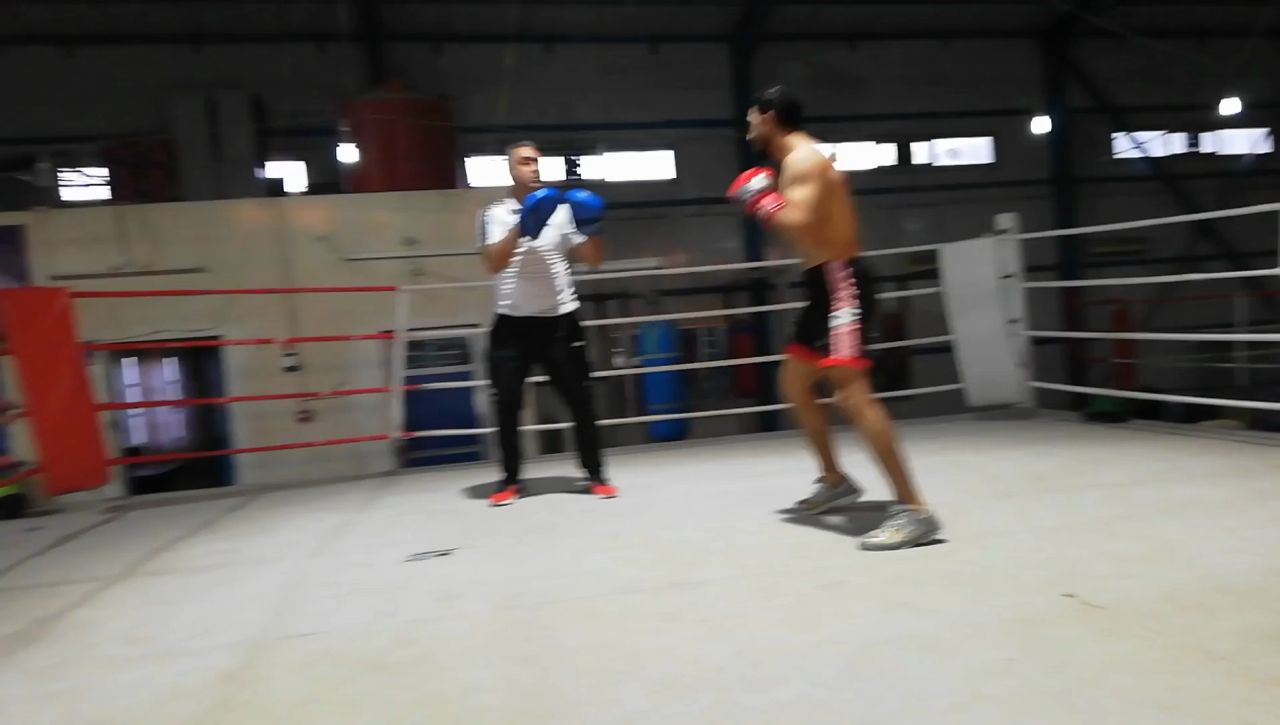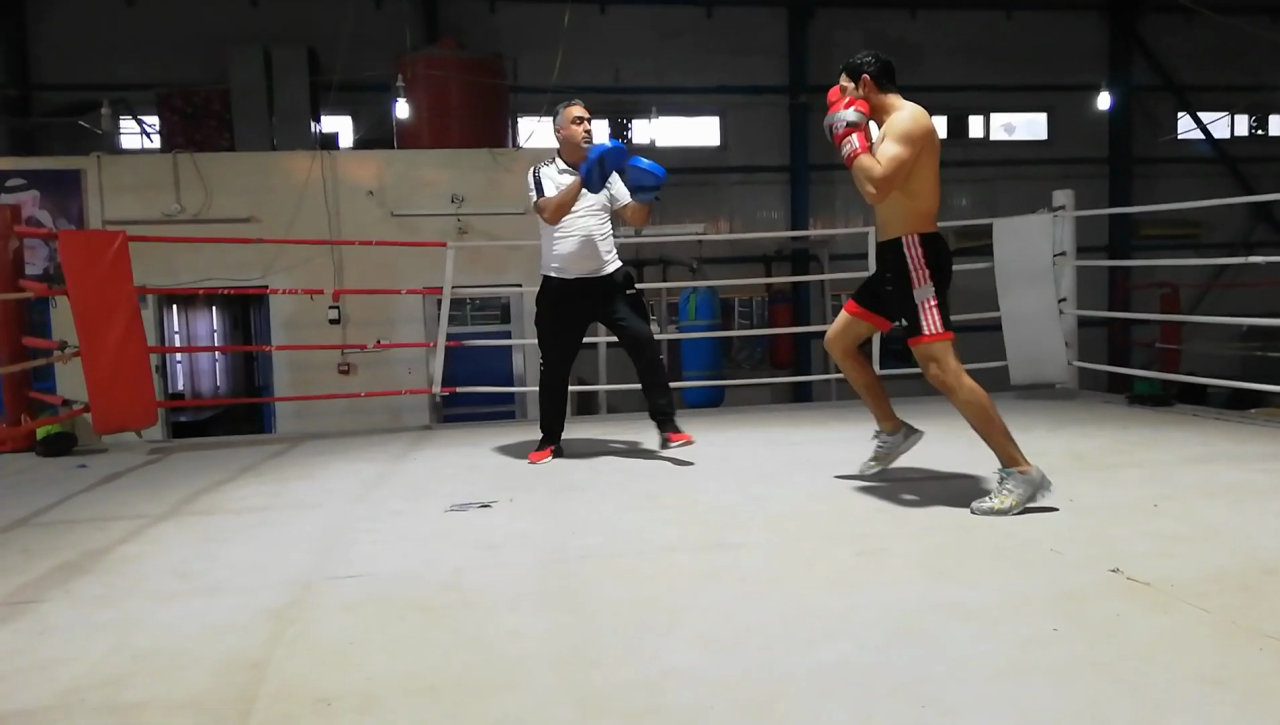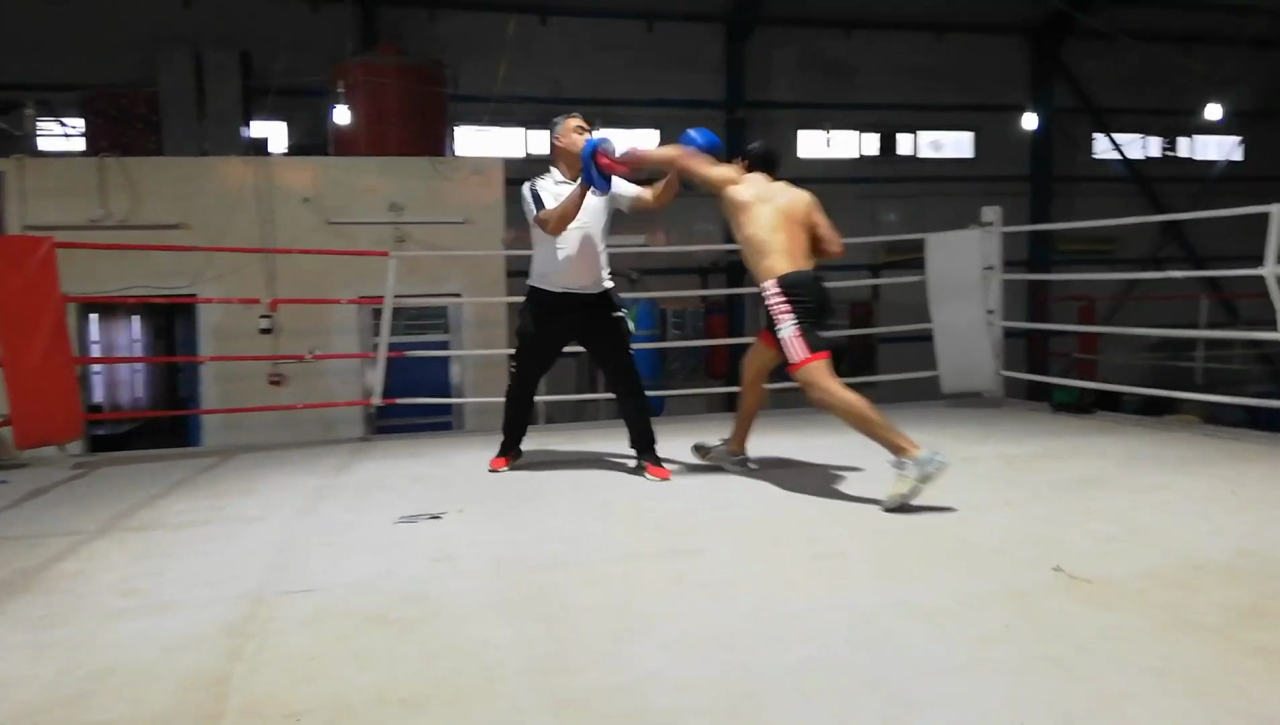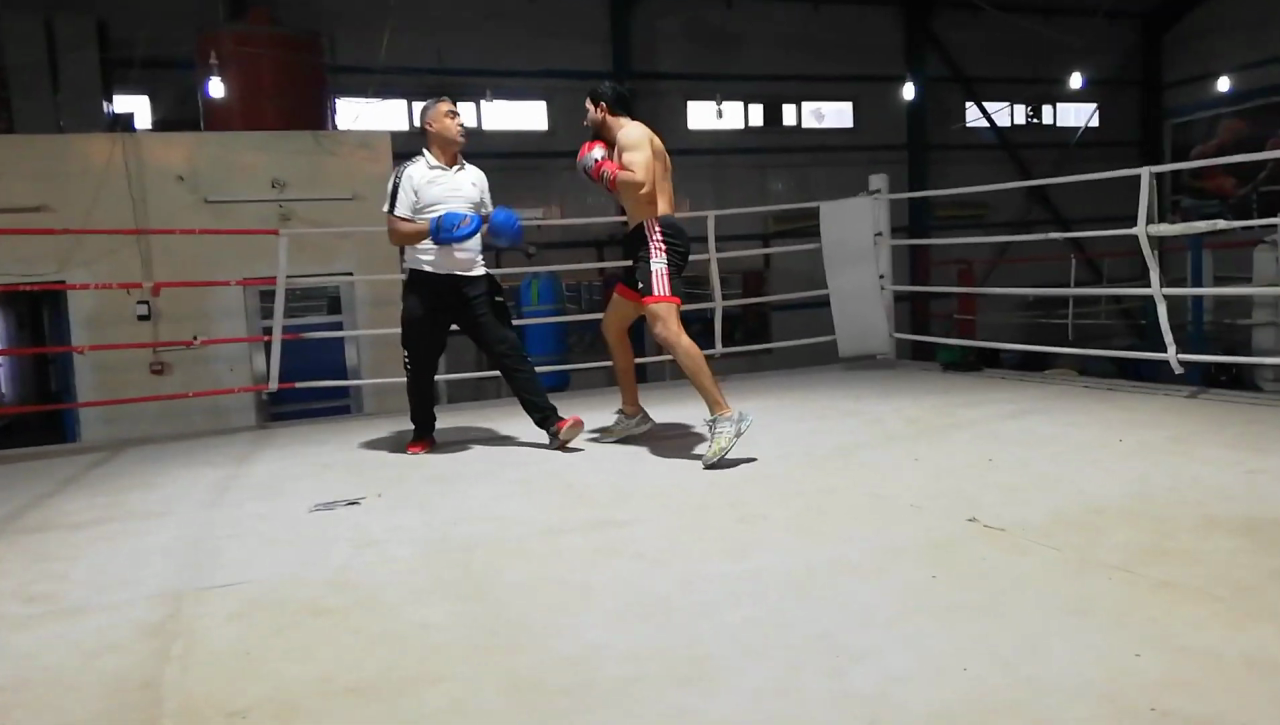
dt=0.4s
person 1, frame 1
left shoulder: (803, 156)
right shoulder: (798, 161)
left elbow: (800, 226)
left wrist: (760, 199)
right wrist: (763, 200)
left hip: (840, 283)
right hip: (826, 284)
left knee: (851, 394)
right knee: (794, 384)
left ankle: (913, 510)
right ankle: (834, 480)
person 1, frame 2
left shoulder: (908, 119)
right shoulder: (890, 126)
left elbow: (877, 187)
right elbow: (874, 192)
left wrist: (851, 133)
right wrist: (853, 140)
left hip: (916, 257)
right hip: (892, 259)
left knee: (940, 370)
right knee: (838, 341)
left ankle: (1021, 470)
right ankle: (893, 429)
person 1, frame 3
left shoulder: (736, 182)
right shoulder: (802, 197)
left elbow: (681, 159)
right elbow: (834, 248)
left wrist: (630, 156)
left hip: (782, 294)
right hip: (810, 288)
left knee: (821, 386)
right knee: (753, 367)
left ankle: (912, 456)
right ankle: (734, 449)
person 1, frame 4
left shoulder: (632, 133)
right shoulder: (629, 139)
left elbow: (640, 186)
left wrist: (602, 167)
right wrist: (601, 172)
left hip: (657, 239)
right hip: (646, 241)
left knee: (666, 329)
right knee: (612, 326)
left ankle: (725, 416)
right ankle: (632, 414)
person 2, frame 1
left shoulder: (561, 210)
right shoulder: (494, 214)
left elbow: (592, 258)
right elbow: (493, 263)
left wrist: (590, 229)
right wrist: (521, 226)
left hip: (559, 321)
right hip: (512, 324)
left knee: (580, 397)
right knee: (507, 403)
left ankle: (595, 474)
right ankle: (511, 479)
person 2, frame 2
left shoulder: (606, 170)
right shoulder: (542, 173)
left elbow: (632, 218)
right elbow: (550, 214)
left wrist: (642, 196)
right wrist: (583, 179)
left hip: (609, 278)
right hip: (561, 286)
left knee: (644, 344)
right knee: (554, 368)
left ankle: (667, 426)
right ankle: (550, 440)
person 2, frame 3
right shoulder: (536, 187)
left elbow: (651, 199)
right elbow: (553, 224)
left wrist: (678, 174)
right wrist: (583, 183)
left hip: (597, 299)
right hip: (547, 300)
left knee: (625, 374)
right knee: (524, 376)
left ankle: (646, 455)
right ankle: (509, 447)
person 2, frame 4
left shoulder: (476, 175)
right shoulder: (410, 173)
left elbow: (487, 223)
right elbow: (396, 232)
left wrist: (500, 231)
right wrist: (433, 228)
left hip: (474, 281)
right hip: (426, 284)
left knee: (508, 350)
right knee: (420, 363)
left ankle: (550, 421)
right ankle: (423, 432)
